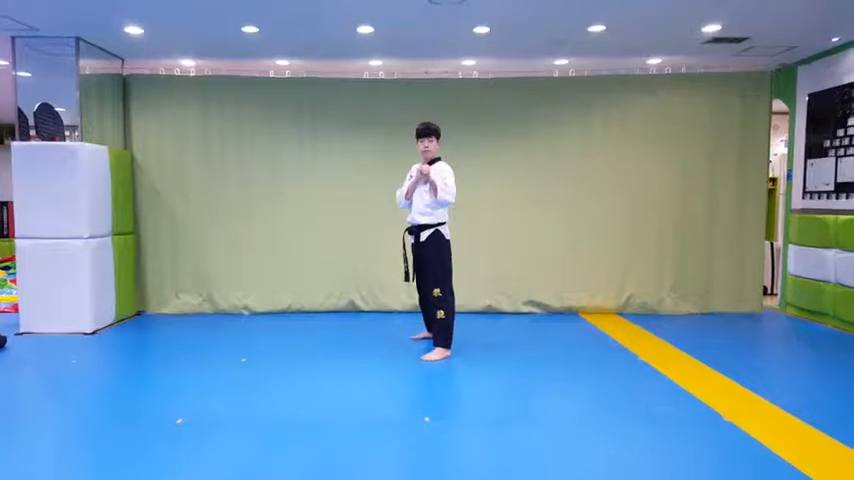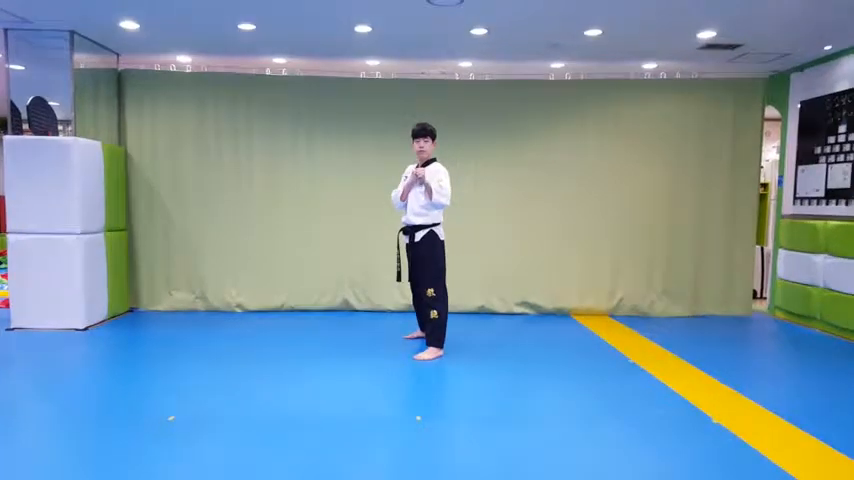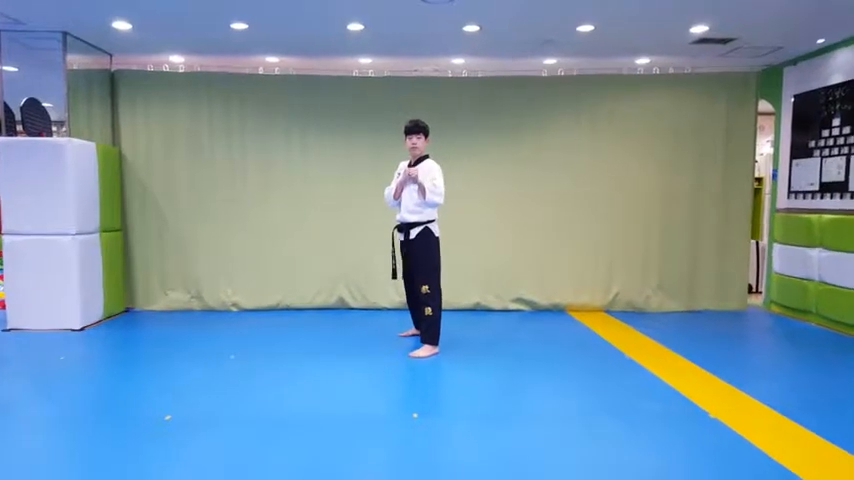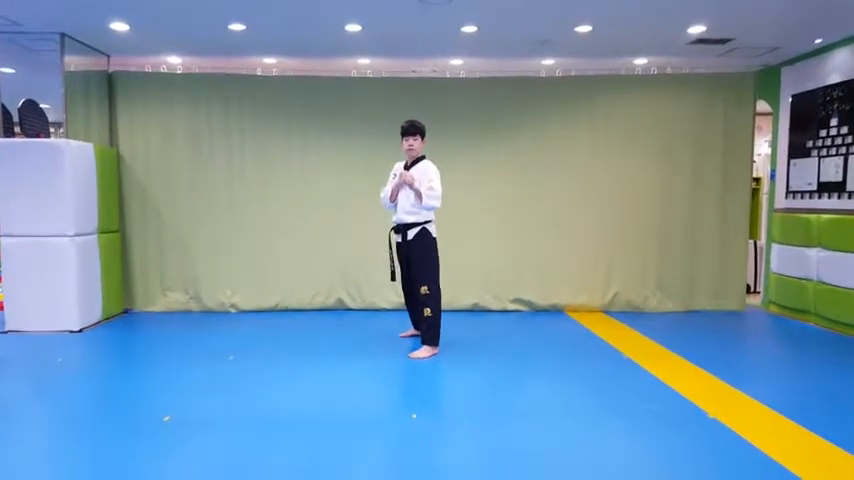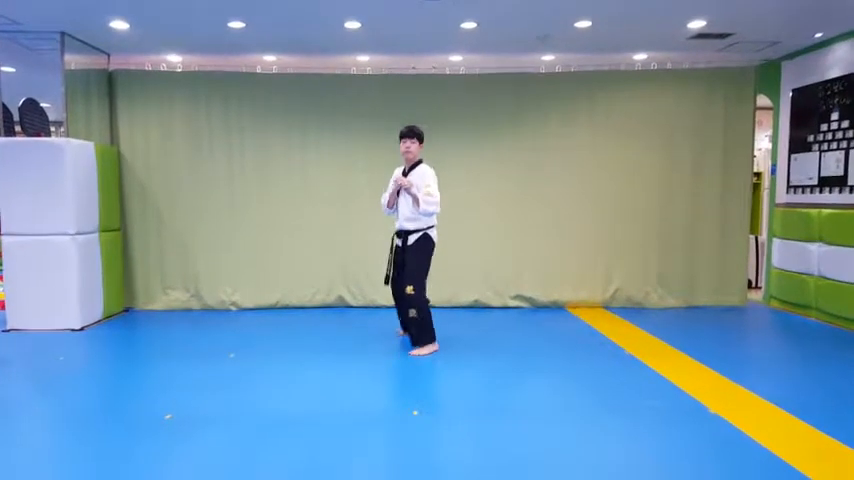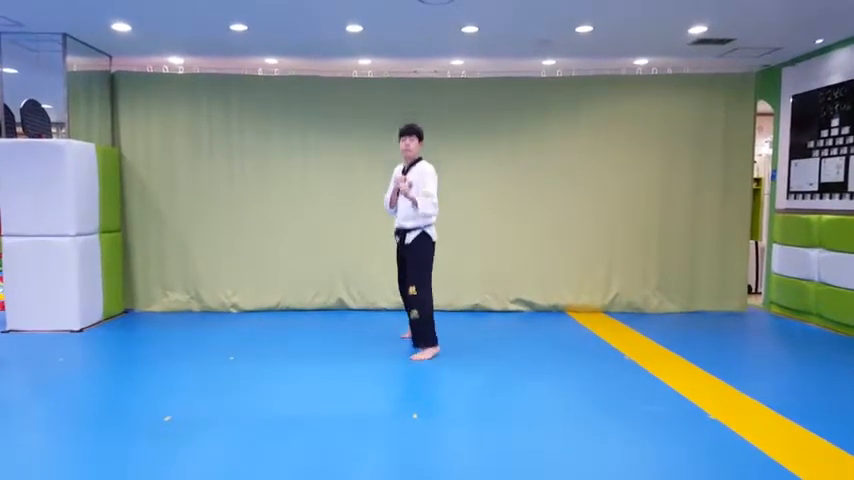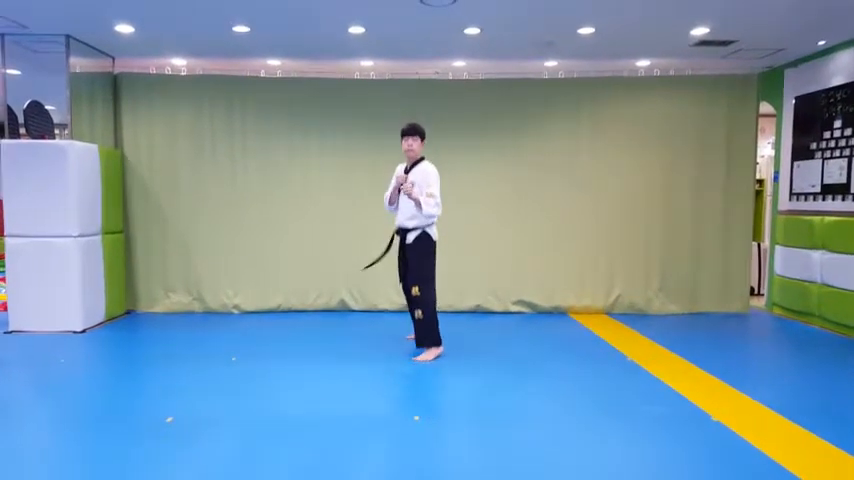
dt=0.4s
person 1, frame 1
left shoulder: (443, 169)
right shoulder: (414, 170)
left elbow: (447, 198)
right elbow: (402, 202)
left wrist: (430, 178)
right wrist: (416, 180)
left hip: (435, 235)
right hip: (418, 235)
left knee: (439, 288)
right knee: (423, 285)
left ankle: (443, 346)
right ankle: (432, 328)
person 1, frame 2
left shoulder: (438, 170)
right shoulder: (410, 171)
left elbow: (442, 201)
right elbow: (398, 202)
left wrist: (426, 181)
right wrist: (410, 183)
left hip: (430, 235)
right hip: (412, 235)
left knee: (433, 288)
right knee: (417, 285)
left ankle: (436, 345)
right ankle: (424, 328)
person 1, frame 3
left shoulder: (432, 167)
right shoulder: (402, 167)
left elbow: (436, 199)
right elbow: (391, 200)
left wrist: (419, 181)
right wrist: (403, 181)
left hip: (424, 232)
right hip: (406, 233)
left knee: (427, 285)
right knee: (411, 283)
left ankle: (431, 343)
right ankle: (419, 325)
person 1, frame 4
left shoulder: (428, 168)
right shoulder: (397, 168)
left elbow: (434, 202)
right elbow: (387, 202)
left wrist: (414, 186)
right wrist: (398, 184)
left hip: (421, 233)
right hip: (402, 234)
left knee: (426, 286)
right knee: (409, 284)
left ankle: (431, 344)
right ankle: (418, 326)
person 1, frame 5
left shoulder: (426, 173)
right shoulder: (397, 173)
left elbow: (432, 207)
right elbow: (388, 209)
left wrist: (412, 192)
right wrist: (395, 191)
left hip: (421, 238)
right hip: (403, 238)
left knee: (412, 289)
right knee: (398, 287)
left ankle: (428, 341)
right ankle: (410, 327)
person 1, frame 6
left shoulder: (426, 171)
right shoulder: (399, 171)
left elbow: (430, 207)
right elbow: (390, 208)
left wrist: (410, 195)
right wrist: (396, 191)
left hip: (421, 237)
right hip: (404, 237)
left knee: (418, 289)
right knee: (407, 287)
left ankle: (429, 344)
right ankle: (417, 328)
person 1, frame 7
left shoulder: (428, 171)
right shoulder: (400, 170)
left elbow: (435, 208)
right elbow: (390, 205)
left wrist: (416, 197)
right wrist: (396, 188)
left hip: (422, 236)
right hip: (405, 237)
left knee: (422, 289)
right knee: (409, 287)
left ankle: (433, 345)
right ankle: (421, 332)
